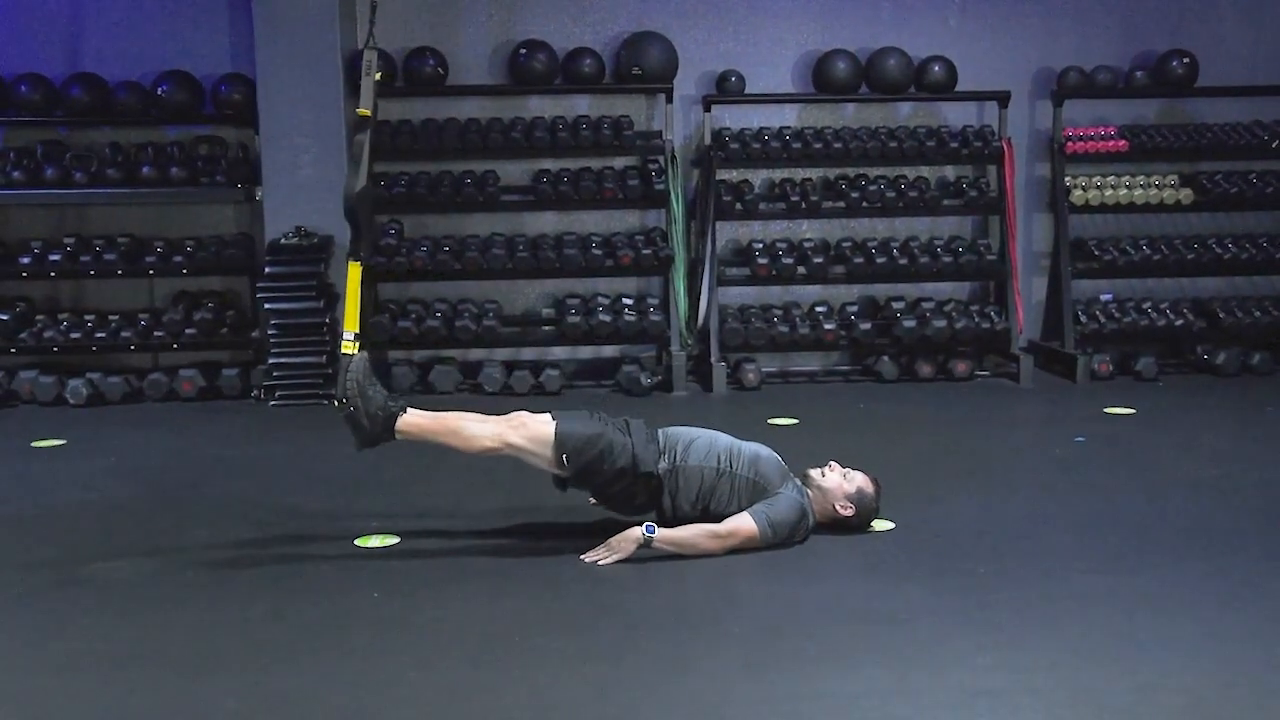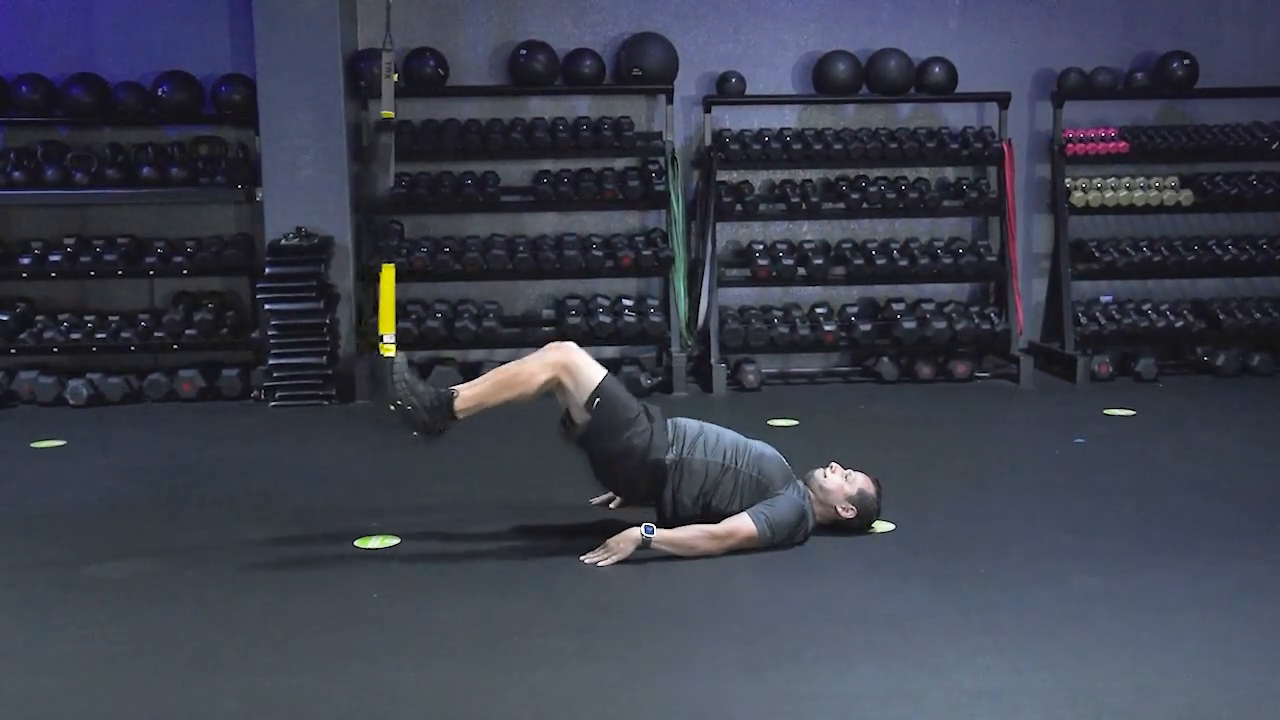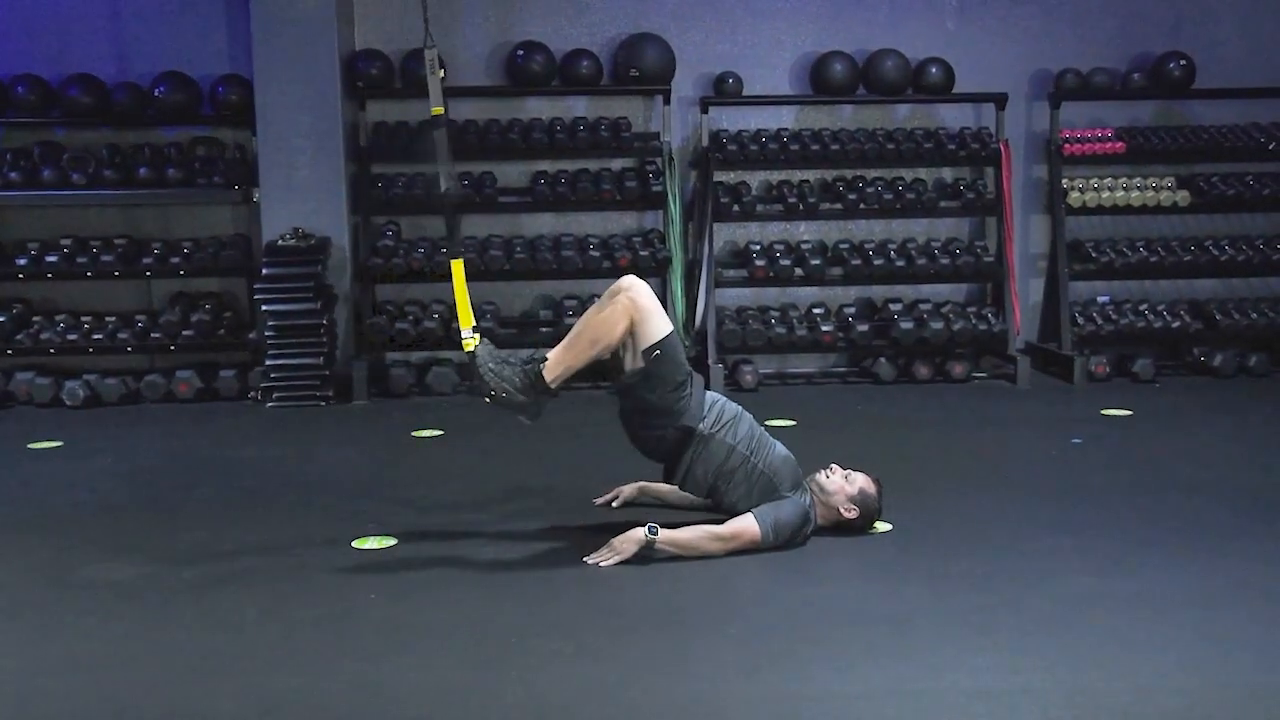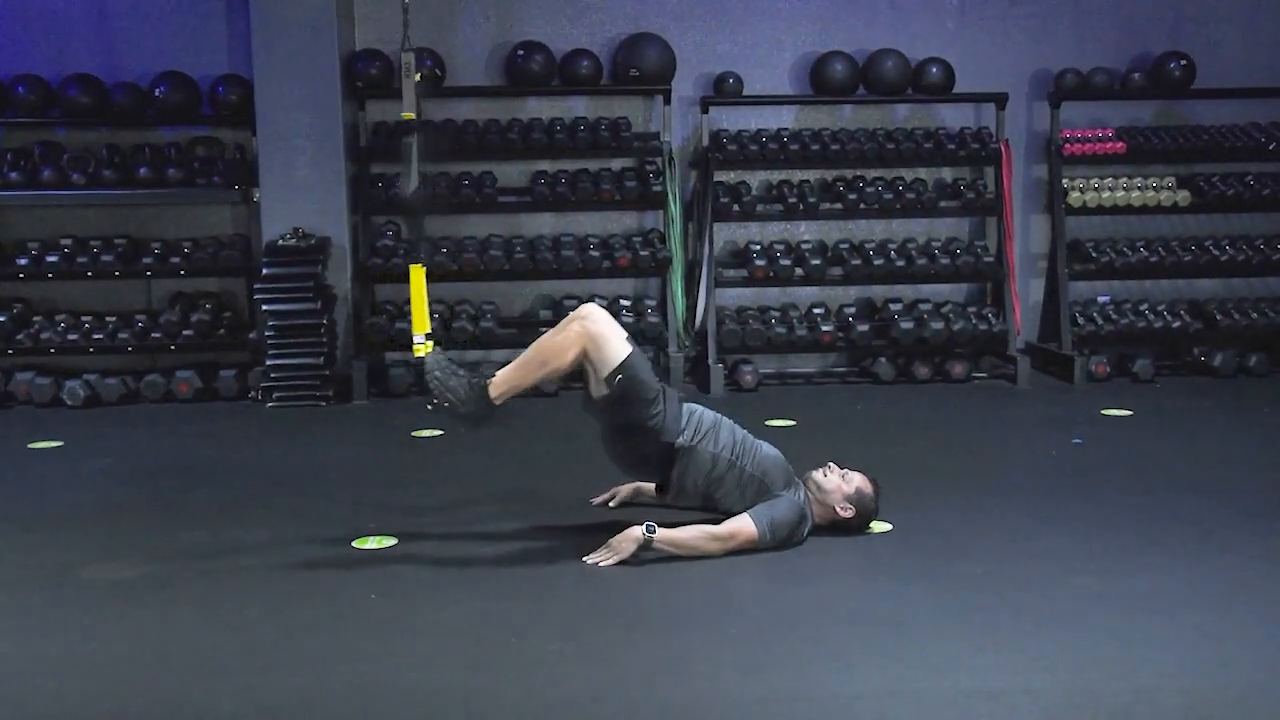
dt=0.4s
person 1, frame 1
left shoulder: (793, 513)
right shoulder: (784, 482)
left elbow: (723, 536)
left wrist: (644, 533)
left hip: (647, 474)
right hip: (650, 448)
left knee: (511, 432)
right knee: (517, 424)
left ankle: (389, 422)
right ankle: (394, 416)
person 1, frame 2
left shoulder: (794, 514)
right shoulder: (789, 486)
left elbow: (722, 536)
left wrist: (644, 535)
left hip: (655, 459)
right hip: (663, 441)
left knee: (563, 357)
right knee: (558, 358)
left ankle: (443, 407)
right ankle: (447, 402)
person 1, frame 3
left shoulder: (796, 517)
right shoulder: (796, 494)
left elbow: (726, 538)
left wrist: (647, 535)
left hip: (678, 423)
right hip: (690, 421)
left knee: (631, 293)
right knee: (626, 294)
left ankle: (535, 382)
right ankle: (537, 375)
person 1, frame 4
left shoulder: (792, 517)
right shoulder: (790, 494)
left elbow: (722, 538)
left wrist: (644, 534)
right wrist: (640, 489)
left hip: (662, 439)
right hip: (672, 430)
left knee: (589, 323)
right knee: (589, 322)
left ankle: (482, 395)
right ankle: (488, 389)
